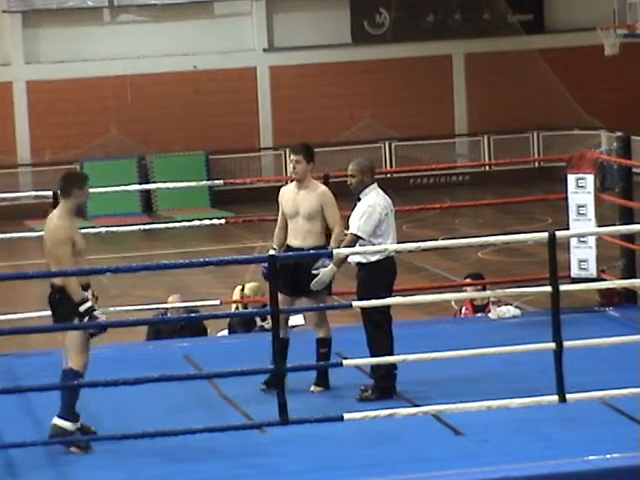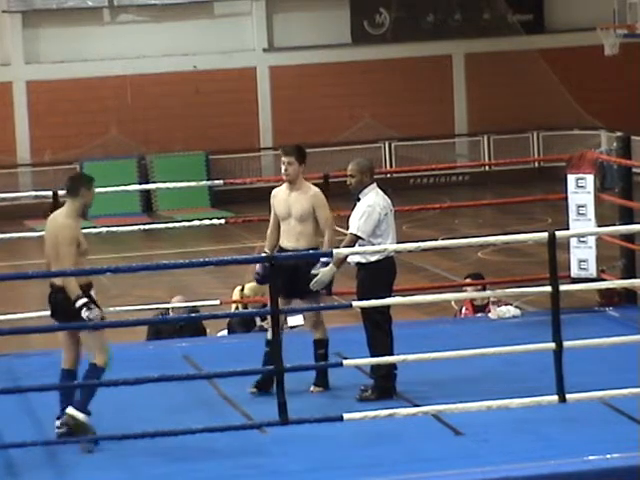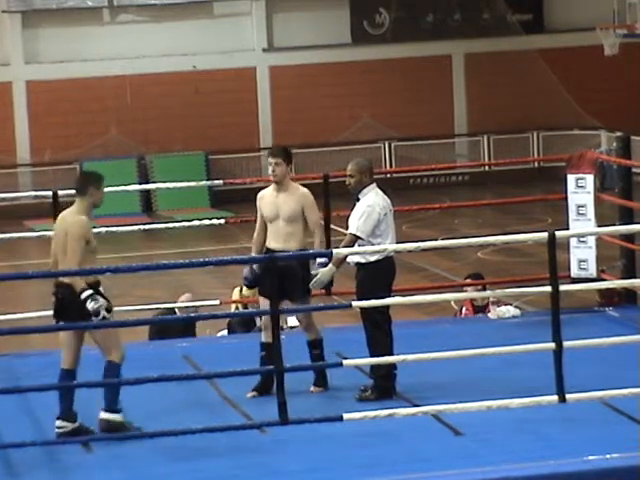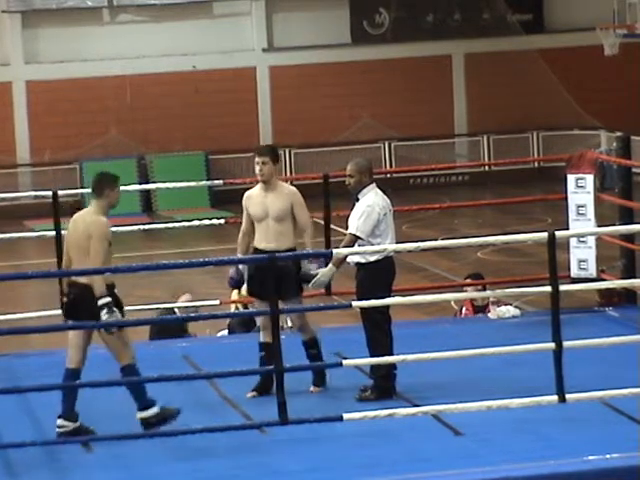
dt=0.2s
person 1, frame 1
left shoulder: (59, 218)
right shoulder: (62, 226)
right elbow: (68, 275)
left wrist: (87, 294)
right wrist: (88, 309)
left hip: (64, 295)
right hip: (70, 297)
left knee: (72, 361)
right knee: (78, 362)
left ankle: (69, 422)
right ankle: (62, 423)
person 1, frame 2
left shoulder: (55, 218)
right shoulder: (70, 226)
right elbow: (67, 274)
right wrist: (83, 303)
left hip: (60, 295)
right hip: (73, 296)
left knee: (69, 361)
right knee: (101, 356)
left ankle: (66, 421)
right ankle: (76, 414)
person 1, frame 3
left shoulder: (64, 217)
right shoulder: (81, 222)
left elbow: (57, 262)
right elbow: (73, 269)
right wrist: (90, 297)
left hip: (65, 294)
right hip: (80, 292)
left knee: (69, 361)
right knee: (115, 354)
left ankle: (66, 422)
right ankle: (111, 416)
person 1, frame 4
left shoulder: (75, 219)
right shoulder: (100, 224)
left elbow: (66, 264)
right elbow: (98, 271)
left wrist: (68, 294)
right wrist: (106, 306)
left hip: (76, 293)
right hip: (97, 295)
left knee: (75, 361)
right knee: (126, 358)
left ankle: (67, 421)
right ankle: (148, 412)
person 2, frame 1
left shoulder: (322, 193)
right shoulder: (284, 192)
left elbow: (337, 229)
right wrist: (273, 252)
left hip: (313, 257)
right hip: (290, 255)
left knee: (318, 319)
right knee: (278, 316)
left ankle: (322, 376)
right ankle: (277, 374)
person 2, frame 2
left shoulder: (314, 195)
right shoulder: (275, 195)
left elbow: (328, 231)
right wrist: (265, 257)
left hip: (306, 259)
right hip: (282, 258)
left knee: (314, 320)
left ankle: (321, 377)
right ankle: (266, 378)
person 2, frame 3
left shoulder: (302, 195)
right shoulder: (262, 196)
left elbow: (317, 230)
right wrist: (253, 260)
left hip: (295, 260)
right hip: (270, 260)
left knee: (306, 321)
right knee: (266, 323)
left ankle: (321, 376)
right ankle: (266, 380)
person 2, frame 4
left shoulder: (290, 193)
right shoulder: (248, 197)
left elbow: (307, 228)
right elbow: (245, 232)
left hip: (286, 259)
right hip: (259, 260)
left knee: (298, 321)
right knee: (263, 324)
left ankle: (318, 374)
right ankle: (266, 380)
person 3, frame 1
left shoulder: (371, 204)
right shoulder: (377, 198)
left elbow: (351, 240)
left wrist: (332, 269)
left hip: (374, 269)
right hip: (378, 266)
left knee: (376, 327)
right knee: (379, 325)
left ankle: (383, 385)
right ankle: (383, 379)
person 3, frame 2
left shoulder: (370, 204)
right shoulder: (377, 198)
left elbow: (351, 240)
left wrist: (331, 269)
left hip: (374, 269)
right hip: (377, 266)
left knee: (376, 327)
right knee: (379, 325)
left ankle: (383, 385)
right ankle: (383, 379)
person 3, frame 3
left shoulder: (370, 204)
right shoulder: (376, 198)
left elbow: (351, 240)
left wrist: (331, 269)
left hip: (373, 269)
right hip: (377, 266)
left knee: (376, 327)
right knee: (378, 325)
left ankle: (383, 385)
right ankle: (383, 379)
person 3, frame 4
left shoulder: (369, 204)
right shoulder: (376, 198)
left elbow: (351, 240)
left wrist: (331, 269)
left hip: (373, 268)
right hip: (377, 266)
left knee: (376, 327)
right knee: (378, 326)
left ankle: (383, 385)
right ankle: (383, 379)
